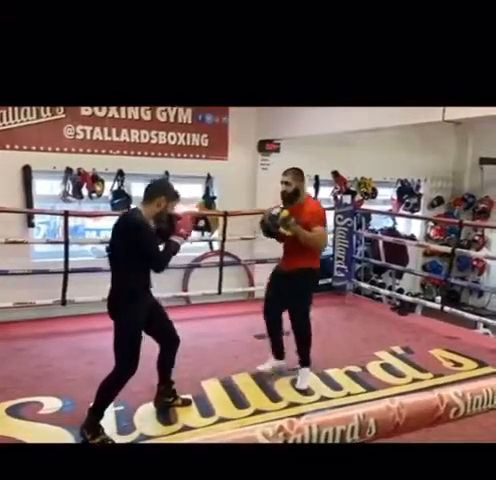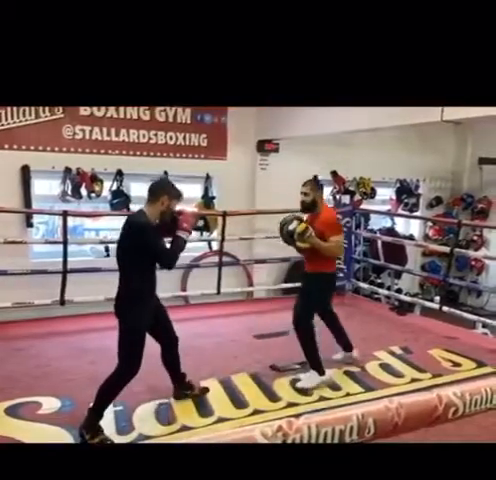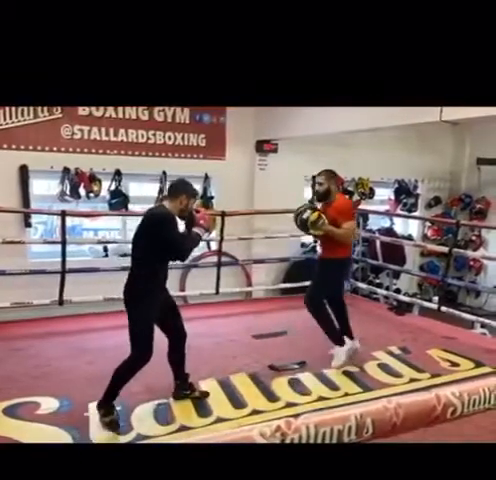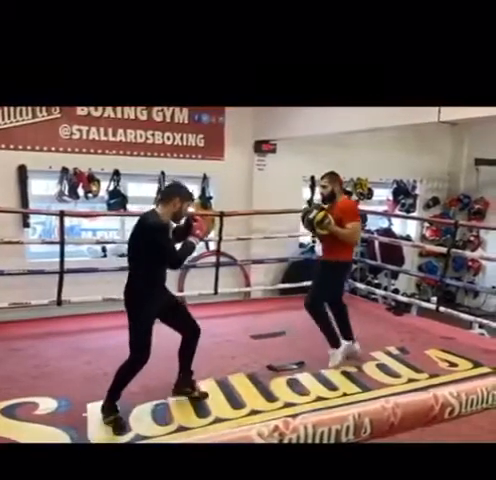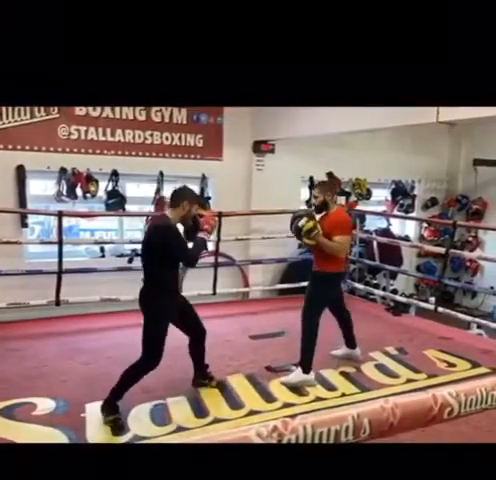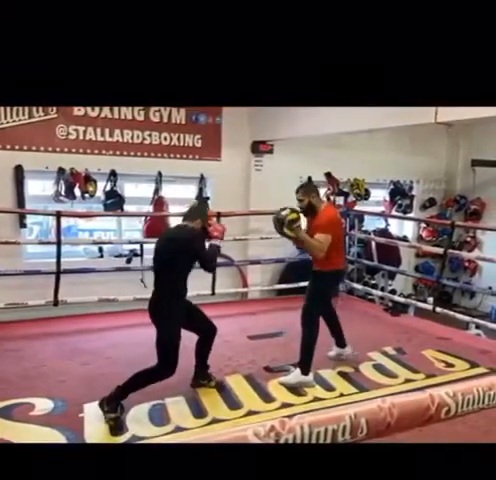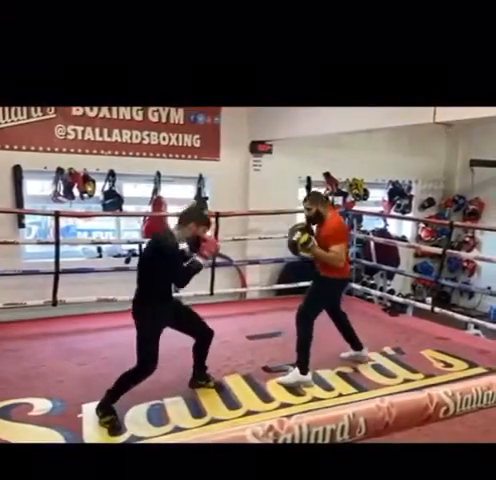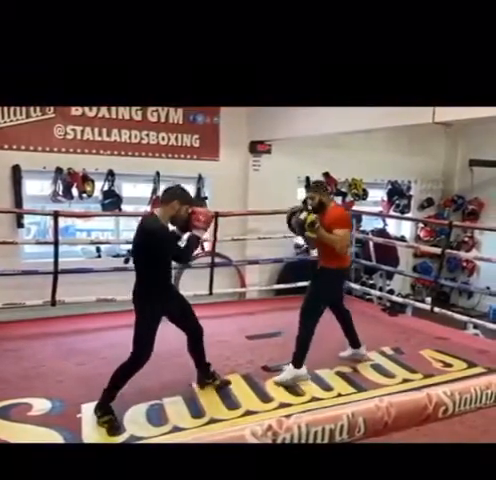
dt=0.3s
person 1, frame 1
left shoulder: (141, 221)
right shoulder: (133, 223)
left elbow: (152, 252)
right elbow: (158, 263)
left wrist: (170, 232)
right wrist: (178, 237)
left hip: (141, 297)
right hip: (126, 302)
left knee: (170, 340)
right knee: (126, 367)
left ankle: (165, 394)
right ankle: (91, 425)
person 1, frame 2
left shoulder: (146, 221)
right shoulder: (141, 225)
left elbow: (158, 251)
right elbow: (167, 261)
left wrist: (175, 228)
right wrist: (183, 233)
left hip: (146, 298)
right hip: (131, 303)
left knee: (170, 341)
right knee: (129, 366)
left ankle: (181, 386)
right ankle: (90, 425)
person 1, frame 3
left shoulder: (162, 216)
right shoulder: (161, 217)
left elbow: (175, 247)
right elbow: (182, 252)
left wrist: (192, 226)
right wrist: (199, 229)
left hip: (156, 290)
right hip: (140, 294)
left knee: (178, 336)
right knee: (141, 354)
left ankle: (182, 386)
right ankle: (106, 404)
person 1, frame 4
left shoulder: (158, 222)
right shoulder: (152, 224)
left elbow: (169, 240)
right elbow: (175, 261)
left wrist: (188, 228)
right wrist: (194, 238)
left hip: (158, 291)
right hip: (140, 296)
left knee: (192, 330)
right knee: (139, 356)
left ankle: (184, 383)
right ankle: (109, 406)
person 1, frame 5
left shoulder: (164, 224)
right shoulder: (165, 228)
left elbow: (178, 250)
right elbow: (189, 259)
left wrist: (197, 227)
right wrist: (204, 234)
left hip: (170, 294)
right hip: (156, 299)
left knee: (198, 332)
right knee: (151, 358)
left ankle: (201, 375)
right ankle: (110, 404)
person 1, frame 6
left shoulder: (172, 234)
right shoulder: (189, 234)
right elbow: (208, 264)
left wrist: (205, 238)
right wrist: (215, 240)
left hip: (174, 302)
right hip: (166, 307)
left knee: (208, 330)
right knee: (166, 367)
left ankle: (201, 375)
right ankle: (112, 401)
person 1, frame 7
left shoulder: (170, 240)
right shoulder: (164, 243)
left elbow: (180, 263)
right elbow: (180, 280)
left wrist: (196, 253)
right wrist: (202, 256)
left hip: (165, 303)
right hip: (148, 309)
left knee: (205, 333)
right knee: (147, 365)
left ankle: (199, 376)
right ankle: (105, 406)
person 1, frame 8
left shoulder: (158, 223)
right shoulder: (151, 228)
left elbow: (173, 239)
right elbow: (182, 256)
left wrist: (188, 225)
right wrist: (198, 230)
left hip: (166, 291)
right hip: (149, 297)
left knee: (195, 330)
right knee: (140, 355)
left ankle: (205, 375)
right ankle: (104, 405)
person 2, frame 1
left shoulder: (312, 209)
right shoulder: (287, 207)
left elbow: (320, 243)
left wrist: (294, 228)
right wrist: (275, 228)
left hip: (305, 271)
right hip: (284, 268)
left knee: (299, 319)
right knee: (270, 311)
left ankle: (304, 368)
right ankle: (278, 358)
person 2, frame 2
left shoulder: (328, 218)
right shoulder: (311, 216)
left elbow: (337, 251)
left wrist: (313, 240)
right wrist: (300, 240)
left hip: (321, 275)
right hip: (313, 272)
left knee: (301, 320)
right knee: (325, 313)
left ankle: (318, 372)
right ankle: (349, 350)
person 2, frame 3
left shoulder: (342, 204)
right shoulder: (327, 204)
left elbow: (350, 236)
left wrist: (326, 228)
right wrist: (316, 227)
left hip: (336, 261)
right hip: (329, 258)
left knee: (312, 300)
right knee: (334, 300)
left ankle: (341, 344)
right ankle: (349, 341)
person 2, frame 4
left shoulder: (347, 206)
right shoulder: (331, 207)
left elbow: (355, 237)
left wrist: (331, 228)
right wrist: (318, 228)
left hip: (336, 263)
right hip: (329, 260)
left knee: (312, 303)
right knee: (335, 302)
left ankle: (337, 346)
right ankle: (350, 343)
person 2, frame 5
left shoulder: (340, 218)
right shoulder: (326, 217)
left elbow: (341, 251)
left wrist: (318, 238)
right wrist: (310, 237)
left hip: (327, 275)
right hip: (325, 272)
left knee: (309, 317)
right knee: (339, 309)
left ankle: (305, 371)
right ankle: (352, 348)
person 2, frame 6
left shoulder: (327, 217)
right shoulder: (318, 213)
left elbow: (318, 250)
right elbow: (310, 243)
left wrist: (297, 232)
right wrist: (296, 233)
left hip: (328, 272)
right hip: (327, 270)
left knee: (309, 317)
right knee: (325, 308)
left ankle: (304, 373)
right ankle: (341, 347)
person 2, frame 7
left shoulder: (334, 226)
right shoulder: (324, 221)
left elbow: (338, 260)
left wrist: (313, 250)
right wrist: (309, 248)
left hip: (332, 279)
right hip: (330, 277)
left knee: (304, 317)
right knee: (335, 312)
left ankle: (302, 372)
right ankle: (358, 350)
person 2, frame 8
left shoulder: (338, 214)
right shoulder: (323, 213)
left elbow: (340, 244)
right elbow: (320, 241)
left wrist: (317, 230)
right wrist: (309, 230)
left hip: (332, 271)
right hip: (333, 270)
left knee: (308, 315)
right knee: (338, 308)
left ankle: (297, 368)
right ankle: (357, 349)
